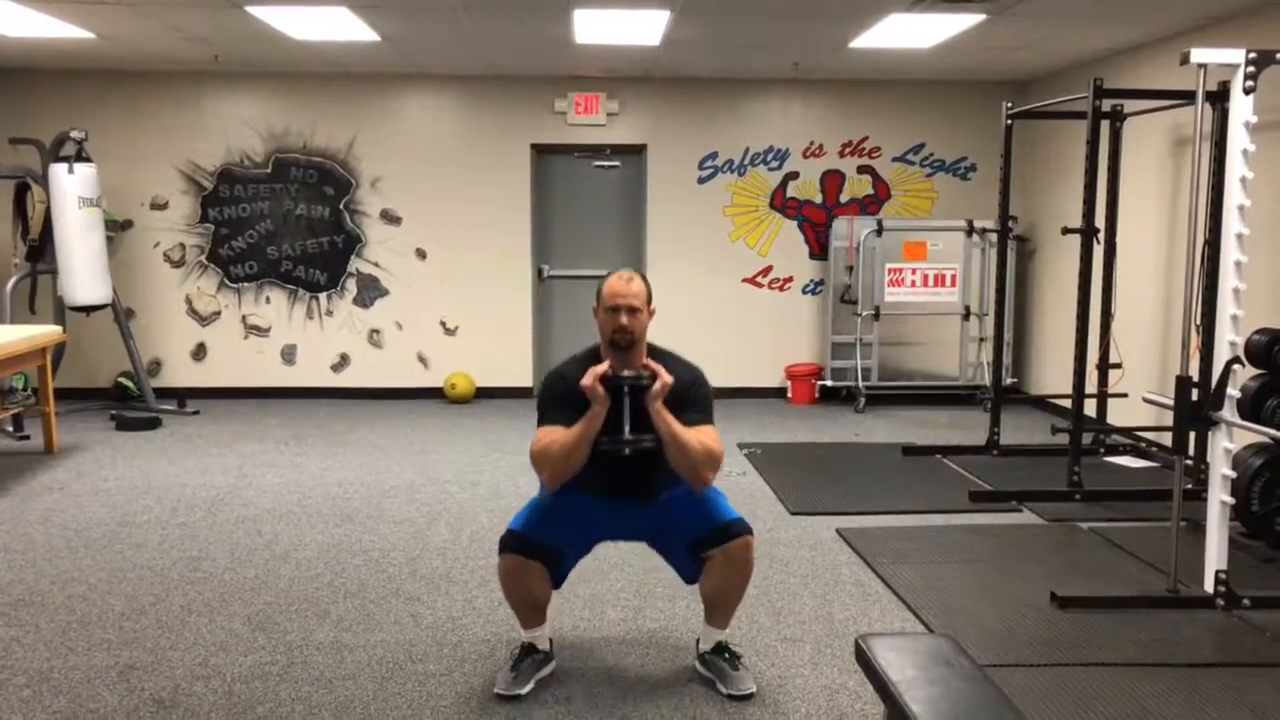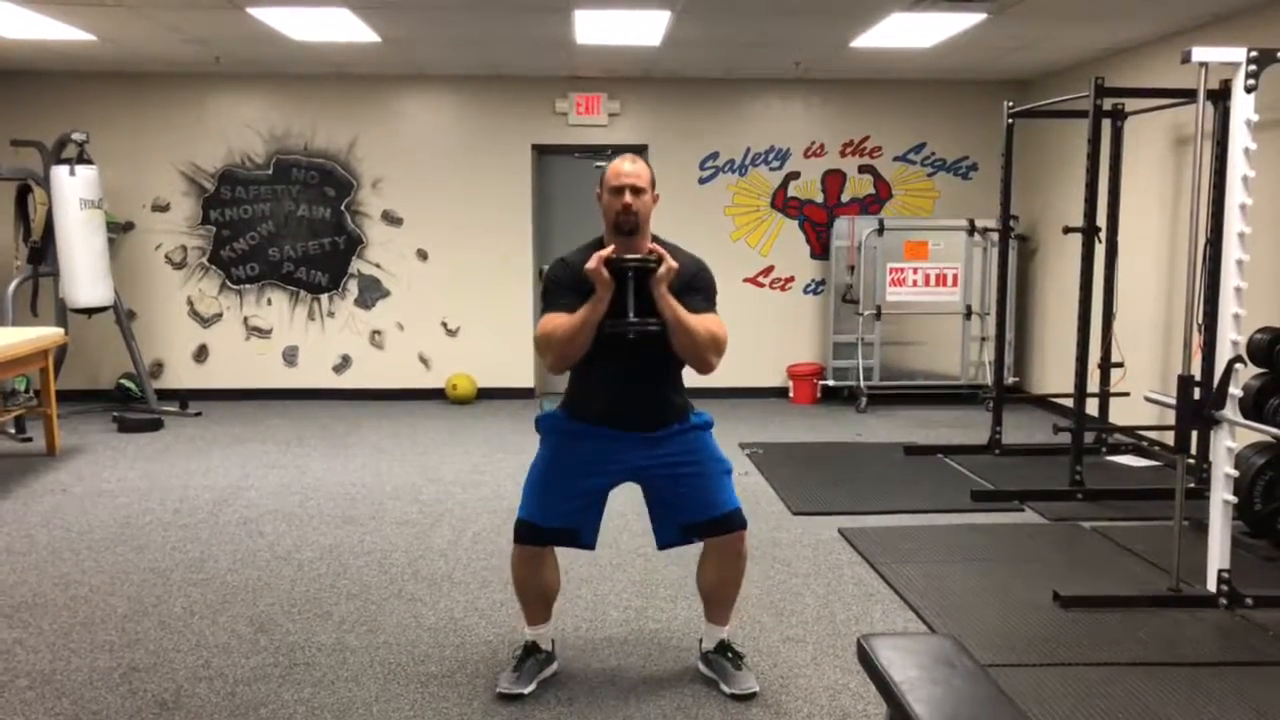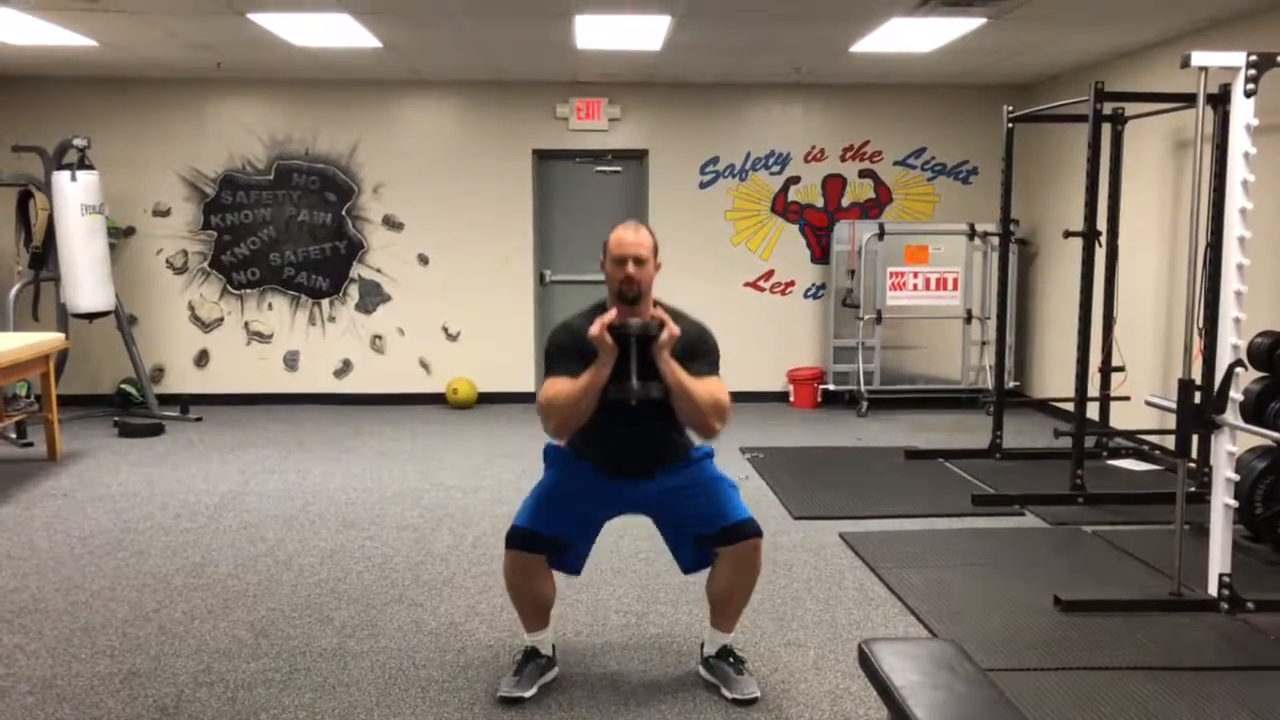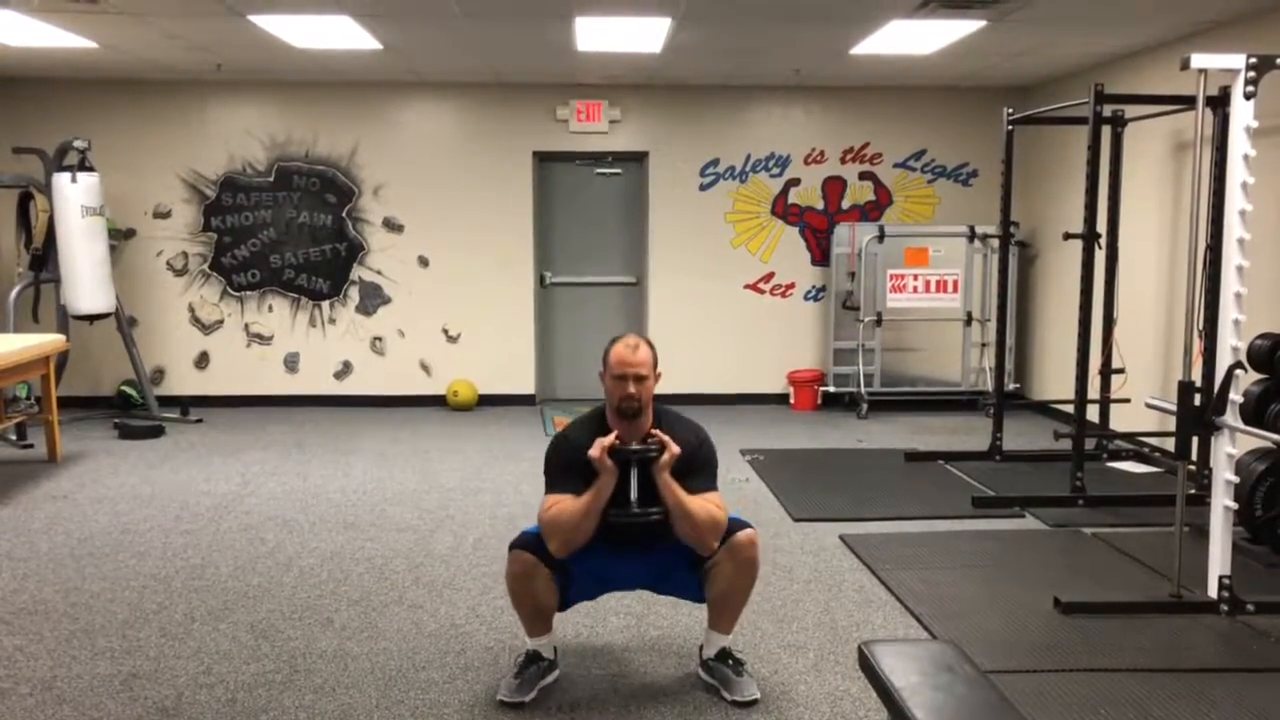
dt=0.5s
person 1, frame 1
left shoulder: (683, 379)
right shoulder: (566, 380)
left elbow: (703, 474)
right elbow: (550, 475)
left wrist: (657, 408)
right wrist: (596, 409)
left hip: (665, 496)
right hip: (584, 497)
left knee: (737, 543)
right knee: (516, 551)
left ankle: (712, 647)
right ankle: (536, 647)
person 1, frame 2
left shoulder: (687, 269)
right shoulder: (570, 270)
left elbow: (708, 358)
right elbow: (554, 359)
left wrist: (661, 293)
right wrist: (600, 296)
left hip: (671, 431)
right hip: (585, 431)
left knee: (727, 533)
right knee: (532, 538)
left ankle: (716, 646)
right ankle: (538, 647)
person 1, frame 3
left shoulder: (689, 334)
right shoulder: (573, 334)
left elbow: (711, 423)
right elbow: (557, 424)
left wrist: (665, 358)
right wrist: (603, 360)
left hip: (673, 468)
right hip: (590, 468)
left knee: (743, 541)
right knee: (523, 547)
left ankle: (717, 651)
right ankle: (540, 653)
person 1, frame 4
left shoulder: (688, 440)
right shoulder: (573, 443)
left elbow: (709, 540)
right elbow: (558, 543)
left wrist: (663, 476)
right wrist: (605, 478)
left hip: (667, 551)
right hip: (592, 552)
left knee: (741, 543)
right knee: (524, 557)
left ankle: (715, 653)
right ankle: (540, 655)
